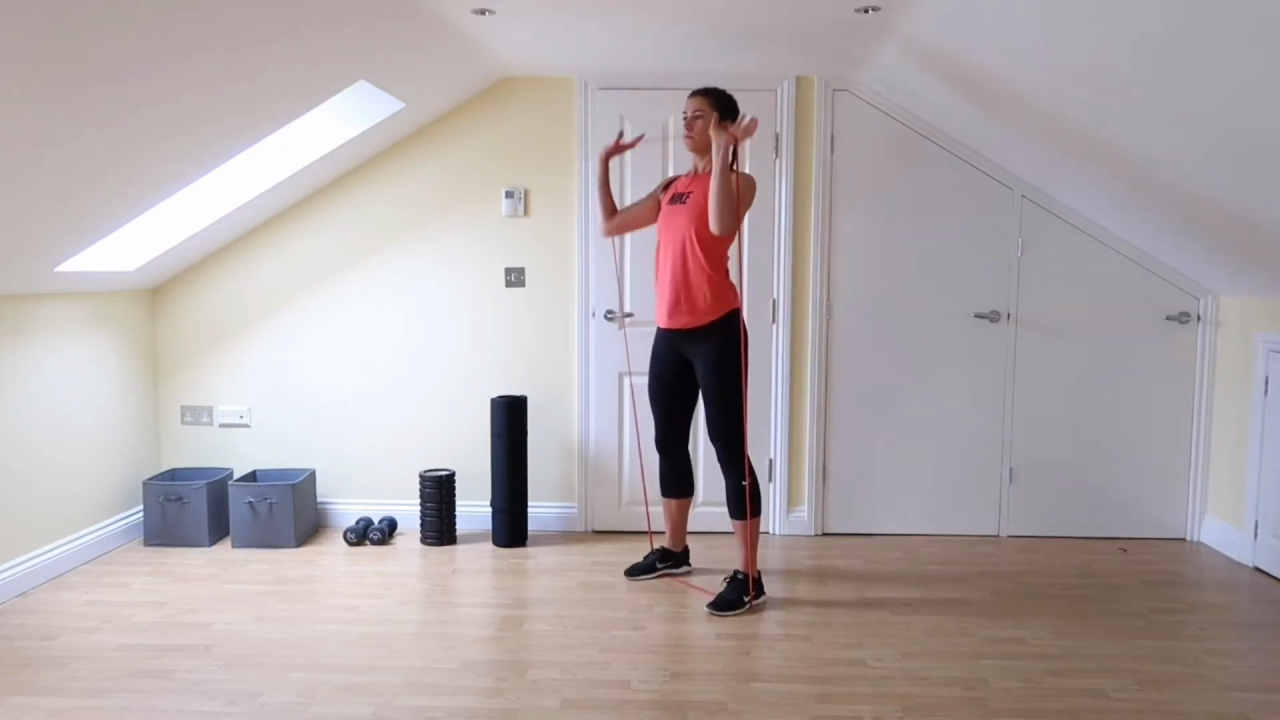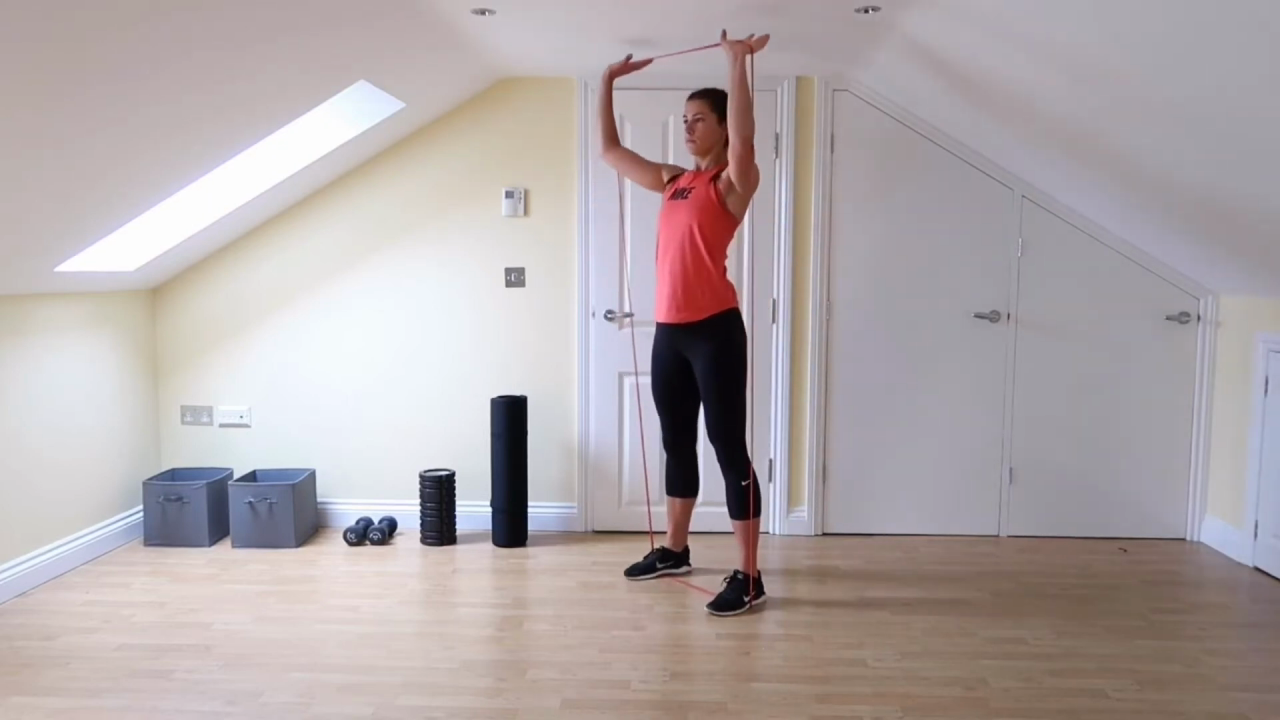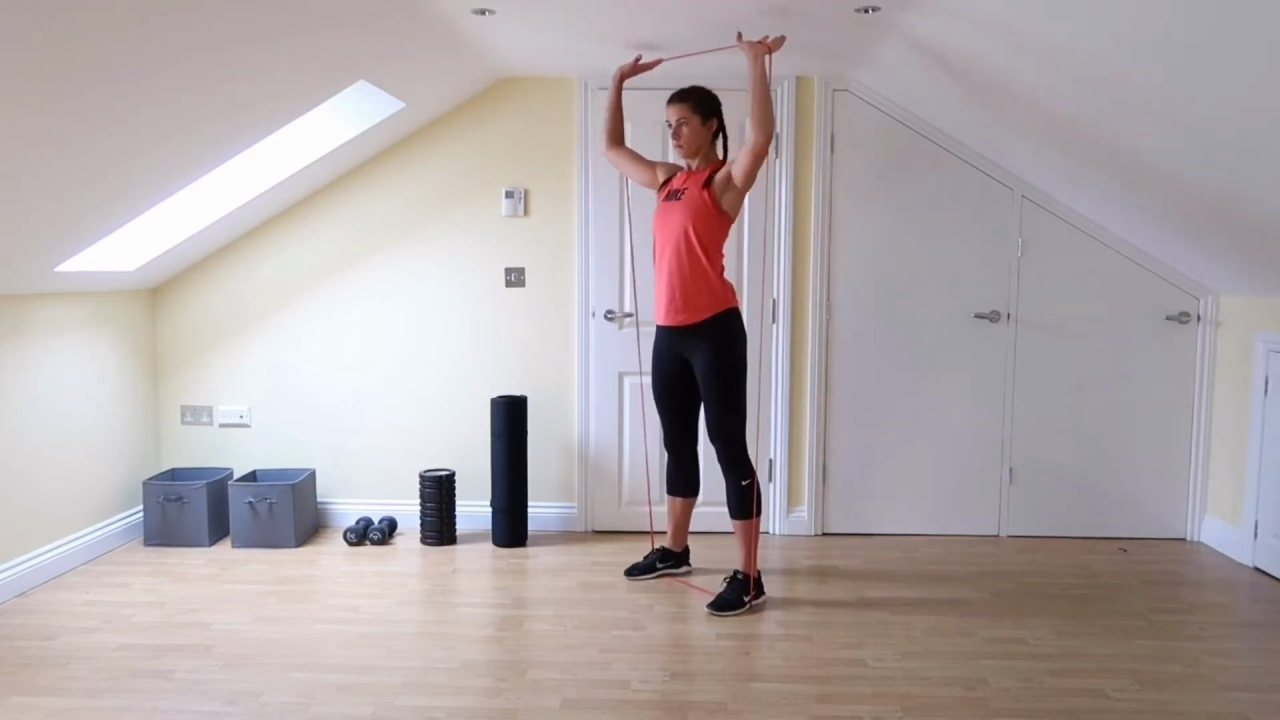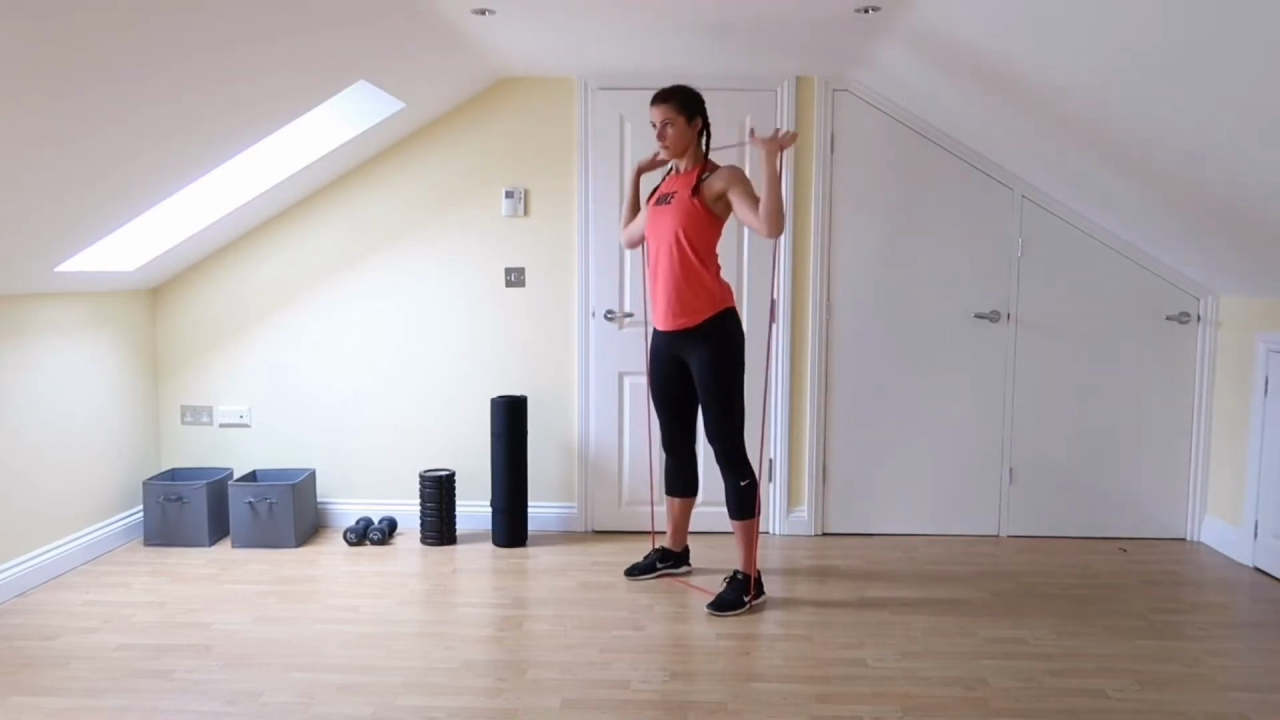
dt=0.5s
person 1, frame 1
left shoulder: (737, 182)
right shoulder: (671, 188)
left elbow: (720, 224)
right elbow: (610, 225)
left wrist: (723, 151)
right wrist: (605, 162)
left hip: (715, 331)
right hip: (670, 333)
left knee: (728, 447)
right knee: (669, 441)
left ankle: (749, 577)
right ankle: (674, 549)
person 1, frame 2
left shoulder: (735, 181)
right shoulder: (671, 180)
left elbow: (743, 141)
right elbow: (609, 150)
left wrist: (738, 63)
right wrist: (609, 82)
left hip: (714, 330)
right hip: (670, 331)
left knee: (728, 448)
right knee: (676, 443)
left ankle: (748, 577)
right ankle: (674, 549)
person 1, frame 3
left shoulder: (728, 180)
right shoulder: (666, 179)
left elbow: (761, 138)
right elbow: (610, 147)
left wrist: (755, 62)
right wrist: (619, 82)
left hip: (714, 330)
right hip: (669, 333)
left knee: (728, 447)
right knee: (677, 443)
left ankle: (748, 576)
right ankle: (674, 549)
person 1, frame 4
left shoulder: (721, 180)
right shoulder: (661, 186)
left elbow: (770, 226)
right elbow: (628, 237)
left wrist: (769, 160)
right wrist: (637, 174)
left hip: (711, 331)
right hip: (666, 334)
left knee: (727, 448)
right knee: (675, 444)
left ankle: (748, 576)
right ankle: (674, 549)
